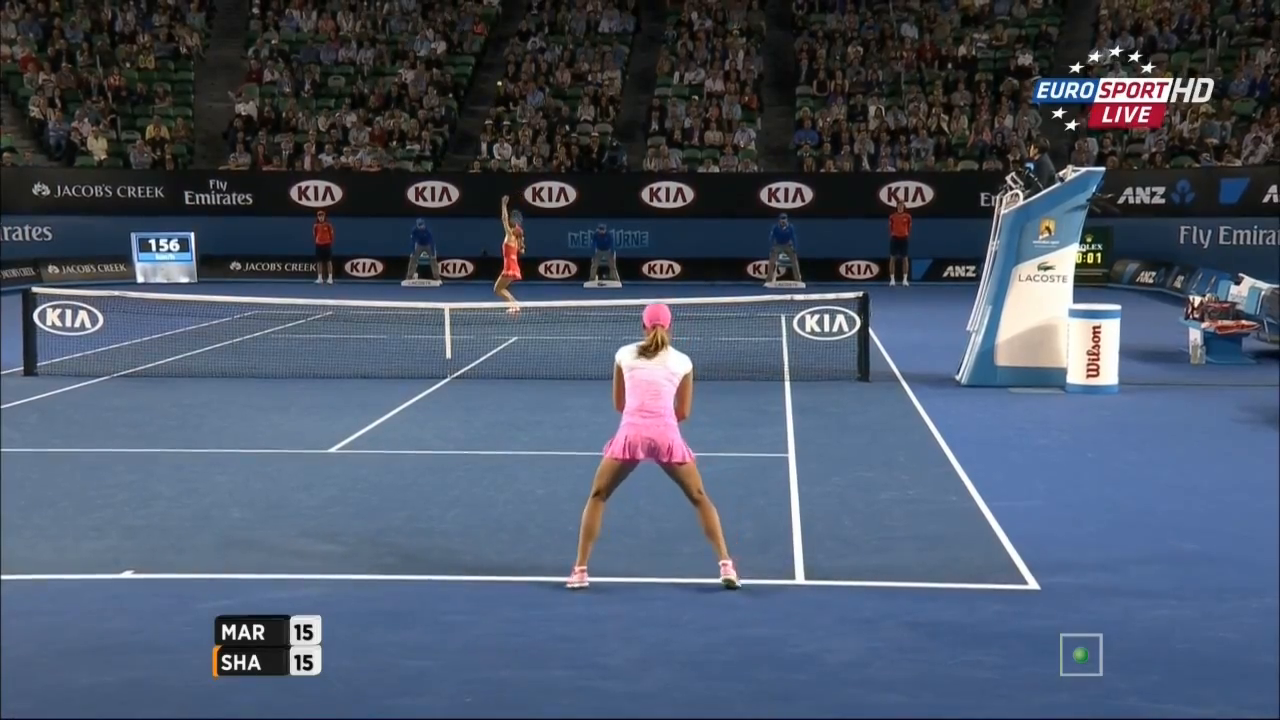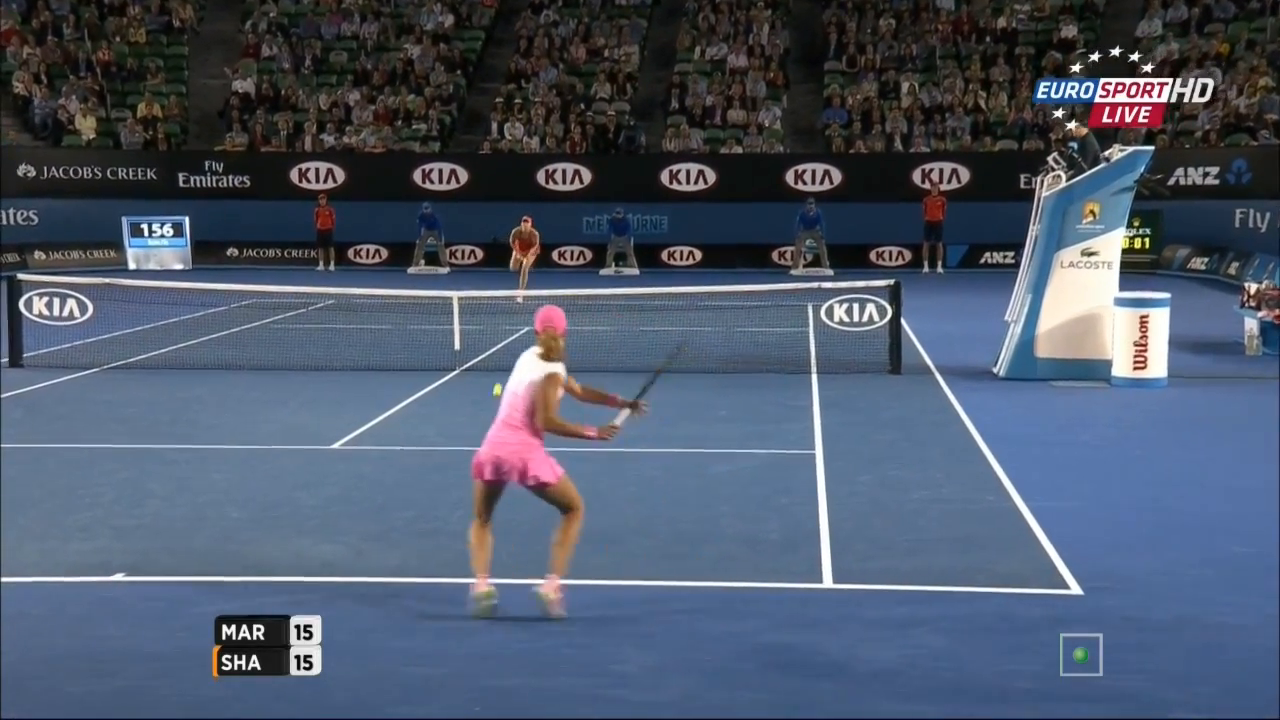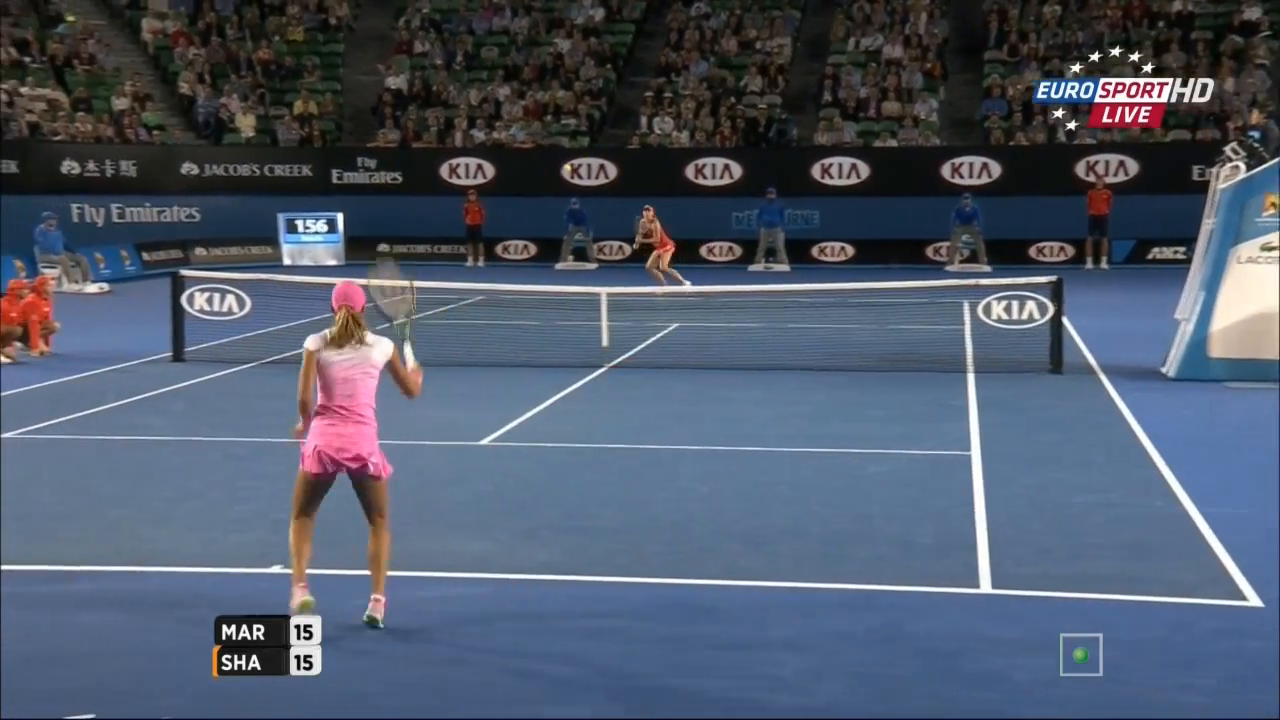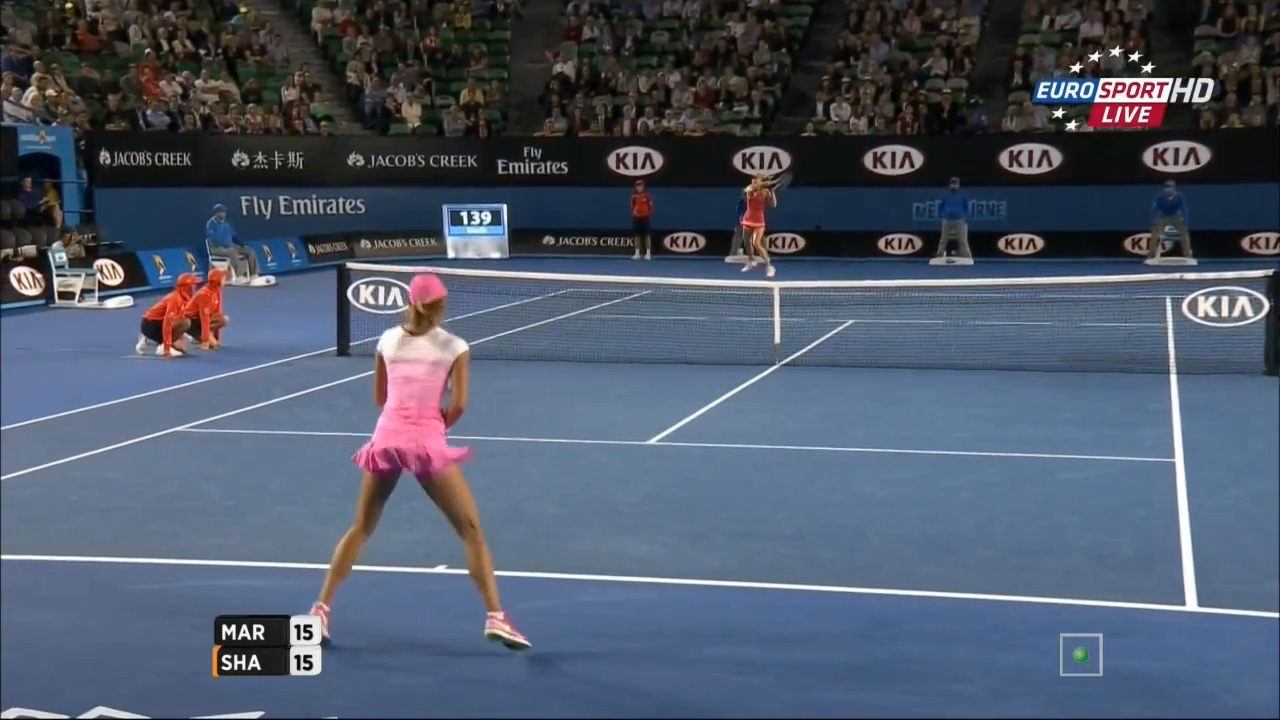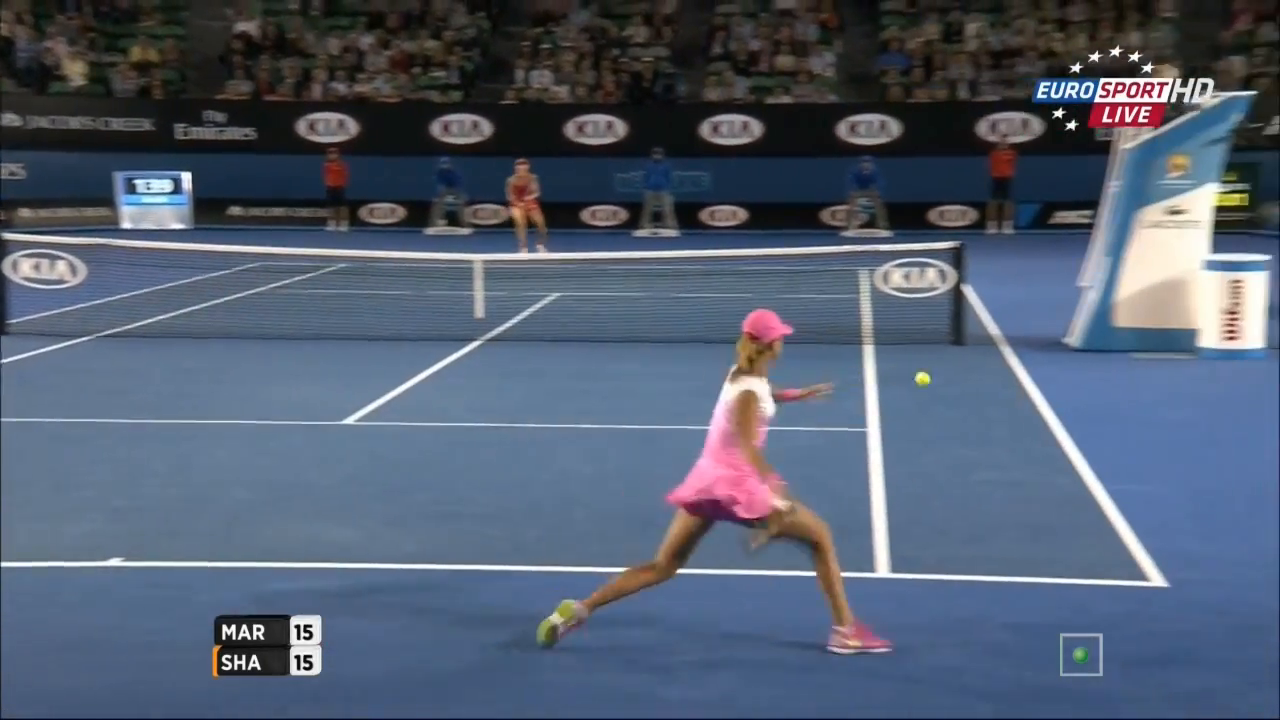
dt=1s
person 1, frame 1
left shoulder: (624, 354)
right shoulder: (683, 361)
right elbow: (683, 412)
left hip: (632, 433)
right hip: (667, 434)
left knee: (597, 497)
right knee: (700, 498)
left ankle: (580, 571)
right ankle: (726, 565)
person 1, frame 2
left shoulder: (530, 356)
right shoulder: (552, 369)
left elbow: (578, 391)
right elbow: (545, 421)
left wrist: (623, 402)
right wrist: (588, 433)
left hip: (493, 450)
right hip: (526, 454)
left knee: (481, 521)
right knee: (574, 511)
left ankle: (482, 583)
right ankle: (552, 584)
person 1, frame 3
left shoulder: (316, 343)
right shoulder: (382, 346)
left elbow: (304, 398)
right elbow: (411, 390)
left wrist: (306, 422)
right wrist: (417, 373)
left hip: (324, 441)
right hip: (364, 444)
left knee: (301, 519)
right knee: (379, 523)
left ankle: (300, 590)
right ankle: (377, 601)
person 1, frame 4
left shoulder: (389, 340)
right shoulder: (455, 347)
left elbow: (381, 398)
right elbow: (458, 407)
left hip: (387, 438)
right hip: (427, 443)
left knee: (361, 528)
right knee: (471, 531)
left ankle: (321, 608)
right ankle: (496, 617)
person 1, frame 5
left shoulder: (744, 376)
right shoulder: (749, 389)
right elbow: (748, 449)
left wrist: (794, 394)
right wrist: (778, 493)
left hip: (707, 485)
right hip: (736, 486)
left knee: (661, 567)
right knee: (821, 538)
left ankle: (577, 609)
right ankle: (847, 631)
